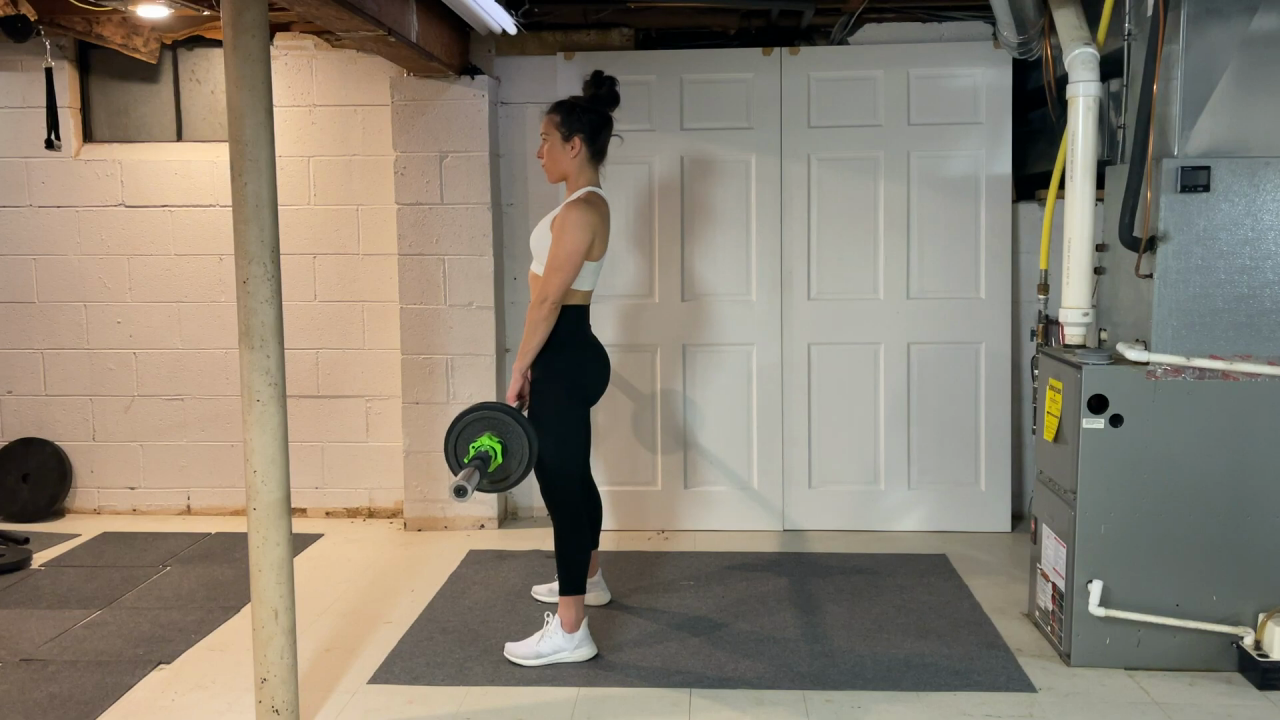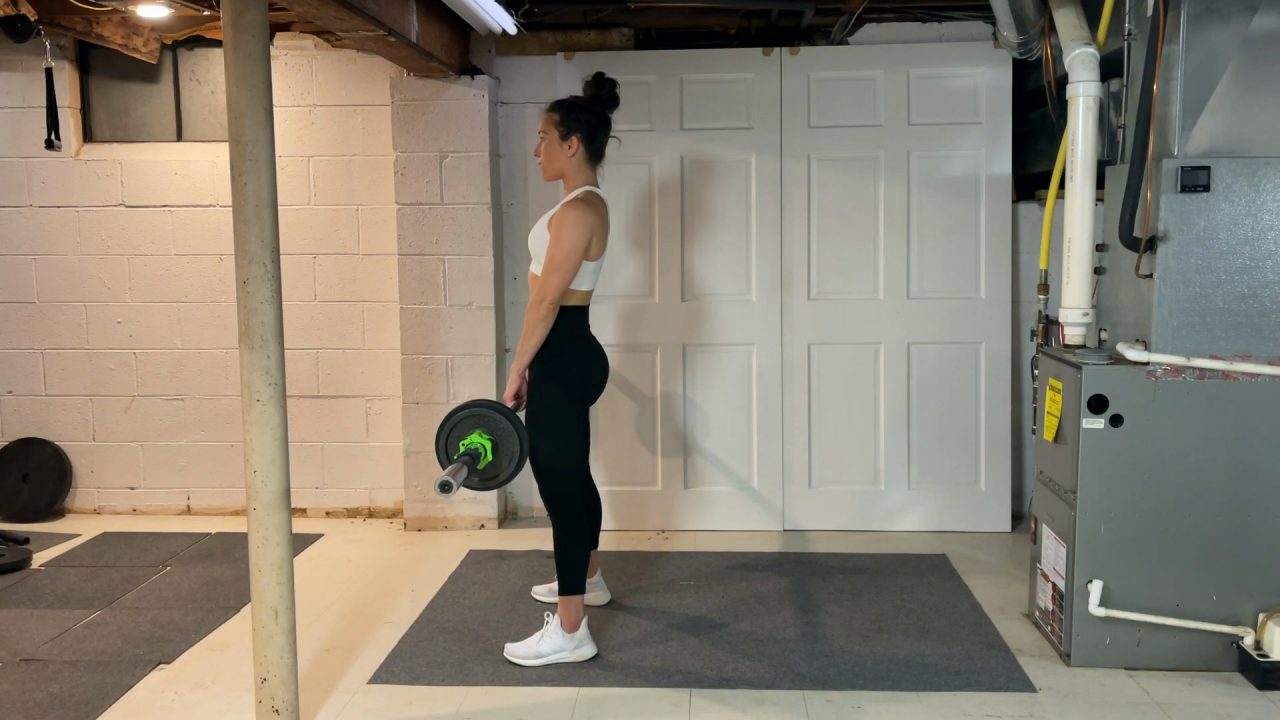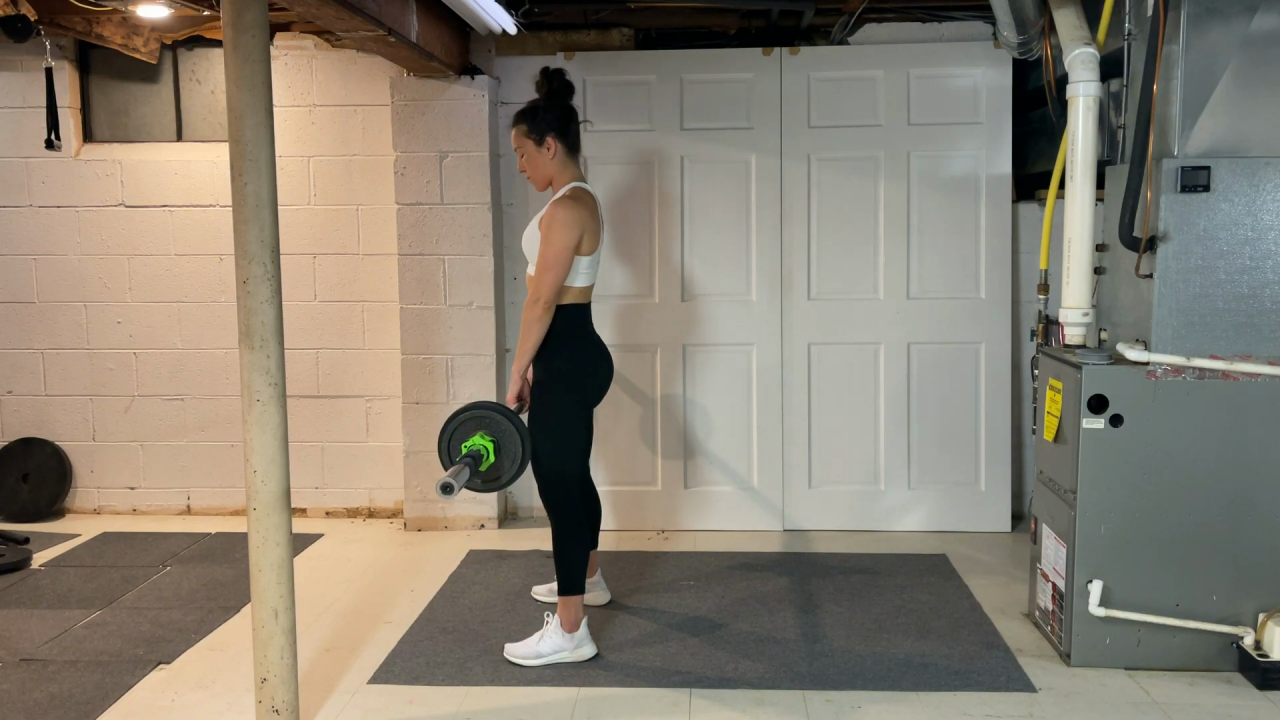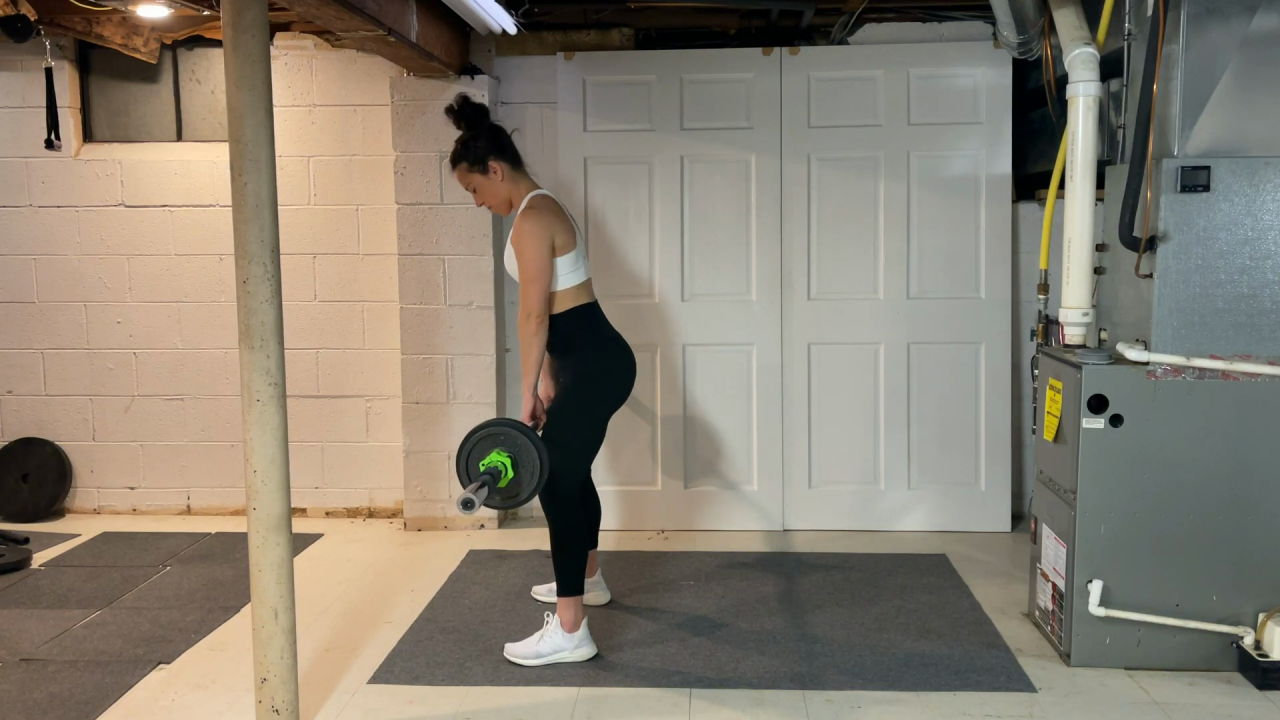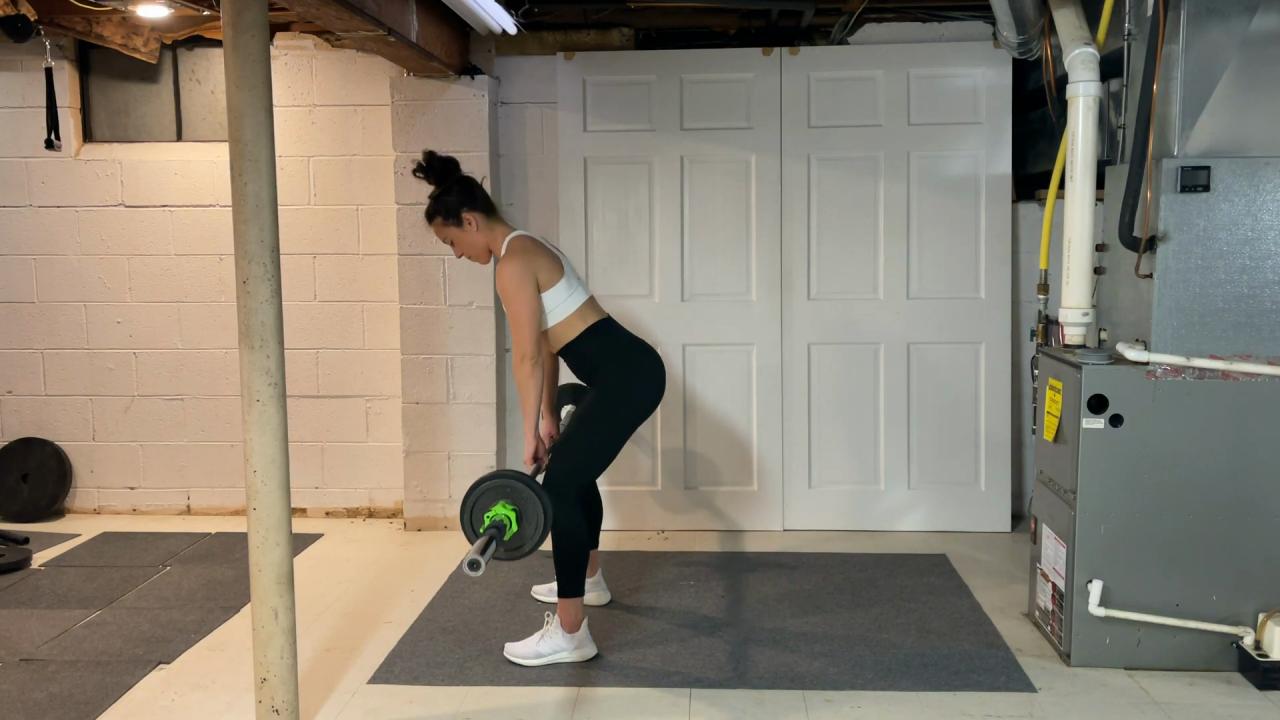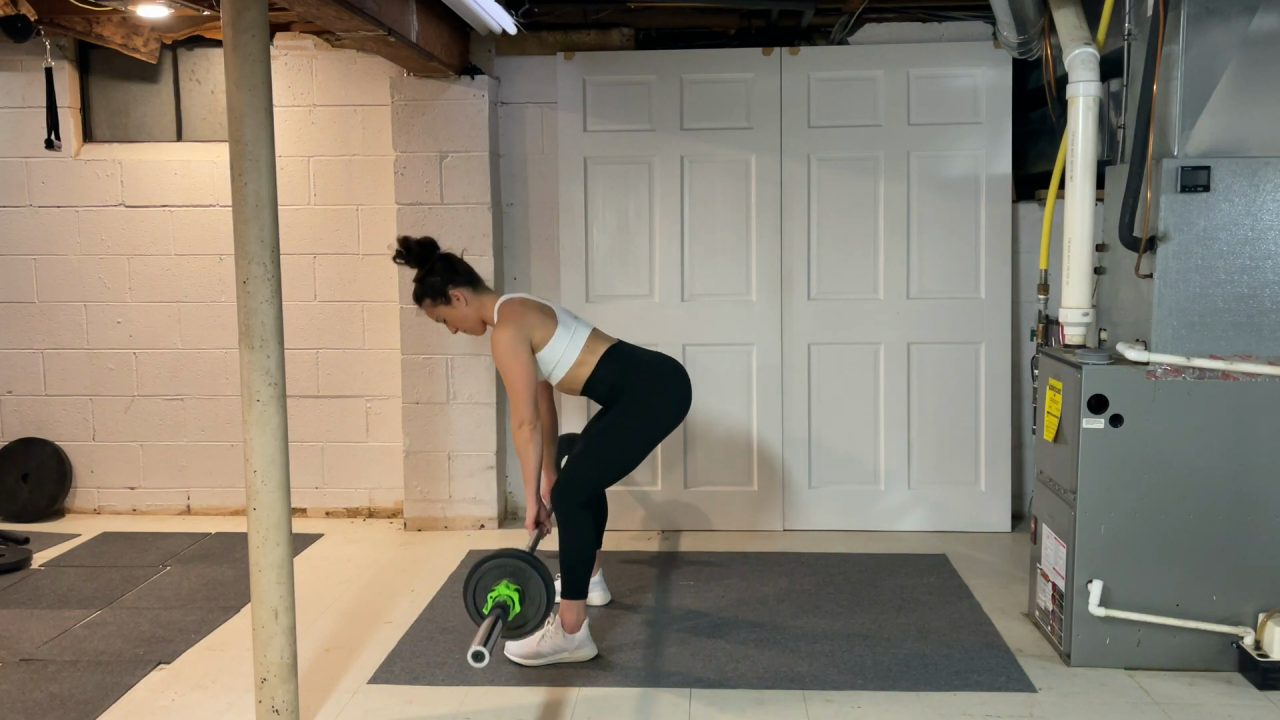
dt=0.4s
person 1, frame 1
left shoulder: (580, 210)
right shoulder: (586, 204)
left elbow: (548, 300)
left wrist: (519, 372)
right wrist: (534, 365)
left hip: (564, 361)
right hip: (570, 355)
left knee: (561, 486)
right knee: (572, 477)
left ankle: (570, 633)
right ankle: (588, 578)
person 1, frame 2
left shoulder: (578, 211)
right shoulder: (583, 204)
left elbow: (546, 300)
left wrist: (516, 372)
right wrist: (533, 365)
left hip: (562, 361)
right hip: (569, 356)
left knee: (559, 487)
right knee: (571, 477)
left ankle: (570, 632)
right ankle: (587, 579)
person 1, frame 3
left shoulder: (567, 207)
right shoulder: (576, 201)
left elbow: (541, 301)
left wrist: (518, 373)
right wrist: (534, 366)
left hip: (567, 362)
right hip: (575, 356)
left knee: (559, 487)
right knee: (572, 477)
left ankle: (570, 632)
right ankle: (588, 579)
person 1, frame 4
left shoulder: (532, 218)
right shoulder: (542, 210)
left elbow: (534, 316)
left wrist: (528, 393)
right wrist: (549, 379)
left hip: (594, 364)
right hip: (595, 359)
left knee: (557, 484)
right knee: (570, 474)
left ankle: (570, 631)
right ankle: (588, 578)
person 1, frame 5
left shoulder: (512, 263)
right shoulder: (527, 248)
left elbow: (527, 358)
right elbow: (546, 345)
left wrist: (530, 434)
right wrist: (548, 417)
left hip: (623, 376)
right hip: (626, 369)
left knee: (559, 487)
right knee: (572, 472)
left ankle: (569, 633)
right ankle: (588, 579)
person 1, frame 6
left shoulder: (507, 328)
right shoulder: (518, 312)
left elbow: (525, 423)
right elbow: (542, 402)
left wrist: (532, 498)
right wrist: (549, 472)
left hip: (653, 393)
right hip: (651, 383)
left knee: (571, 493)
right knee: (581, 475)
left ankle: (571, 634)
right ankle: (590, 580)
